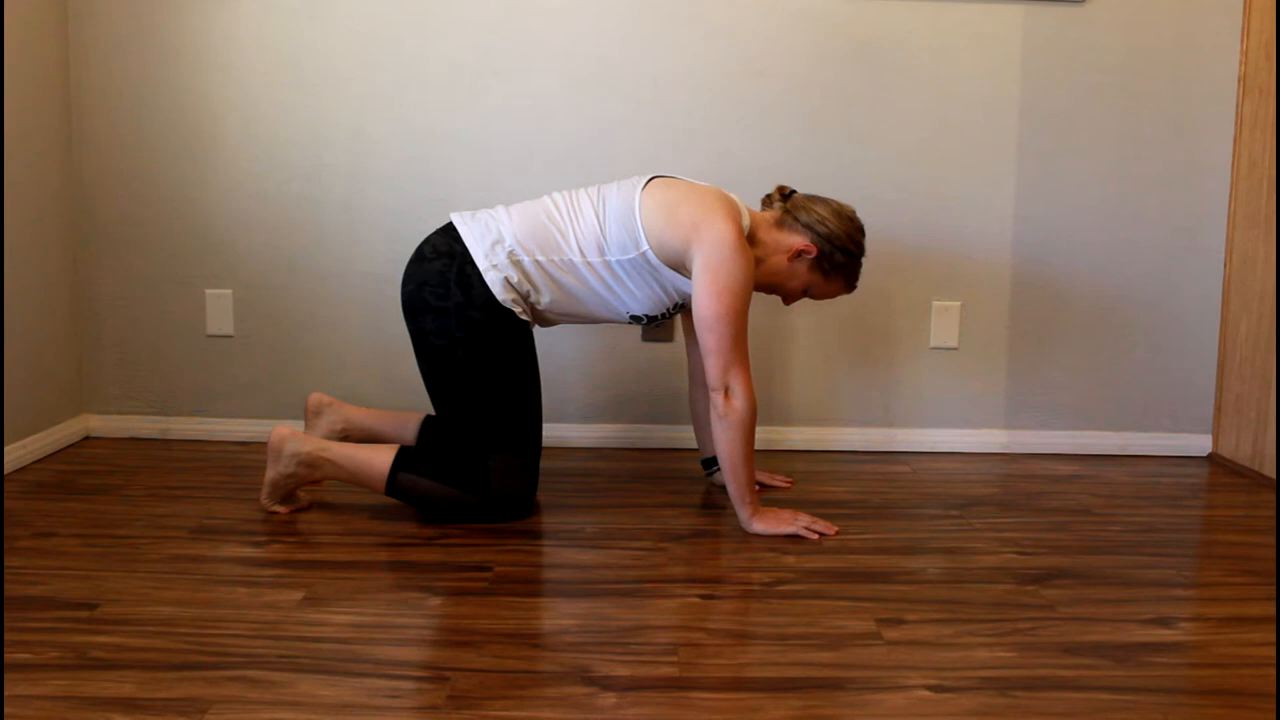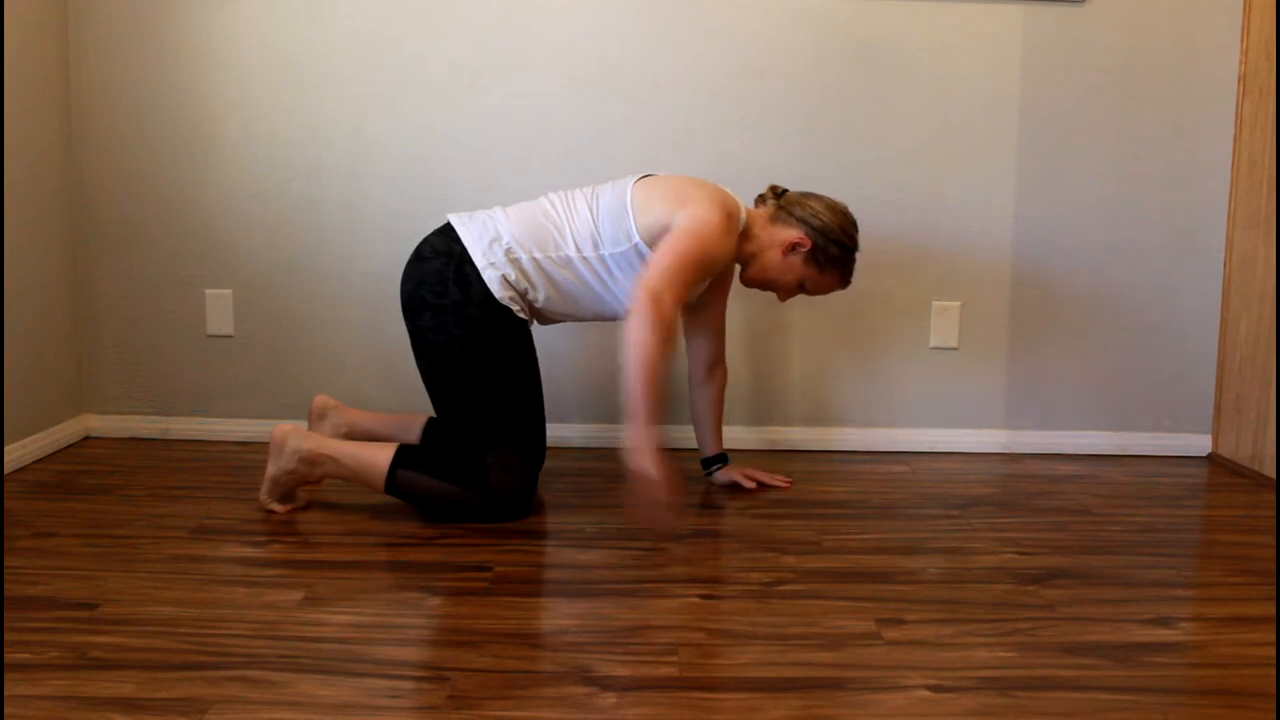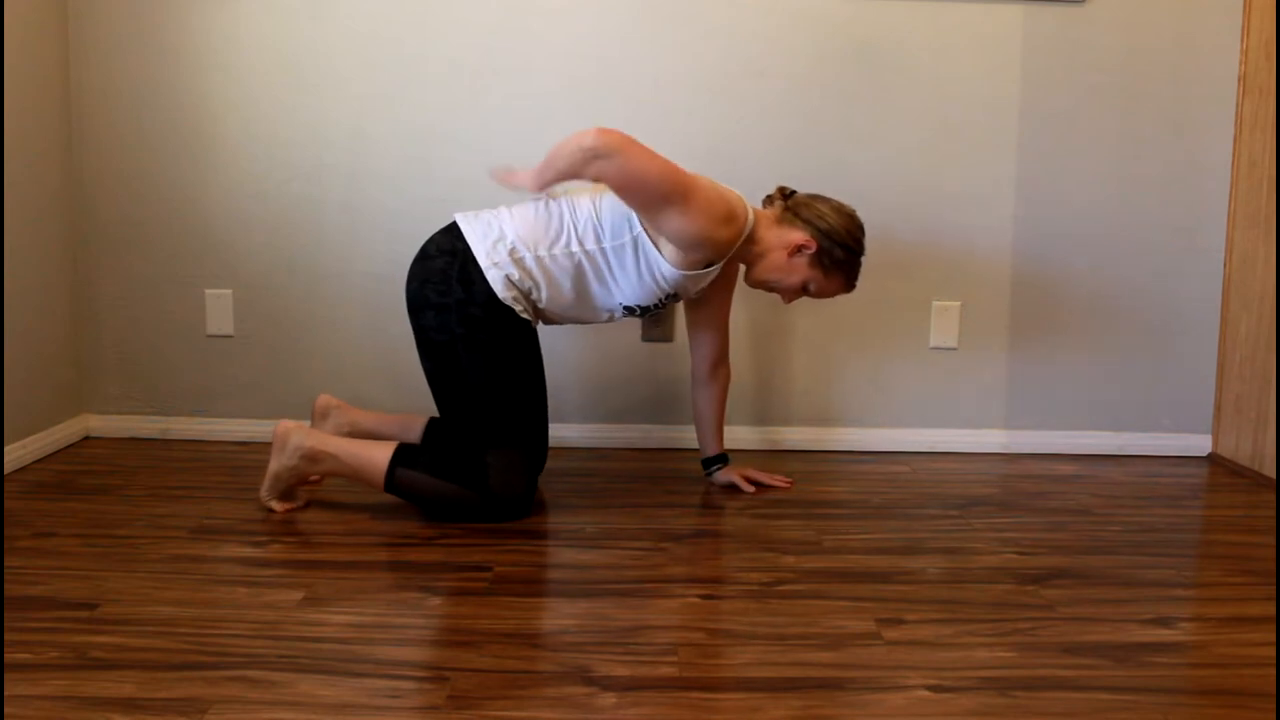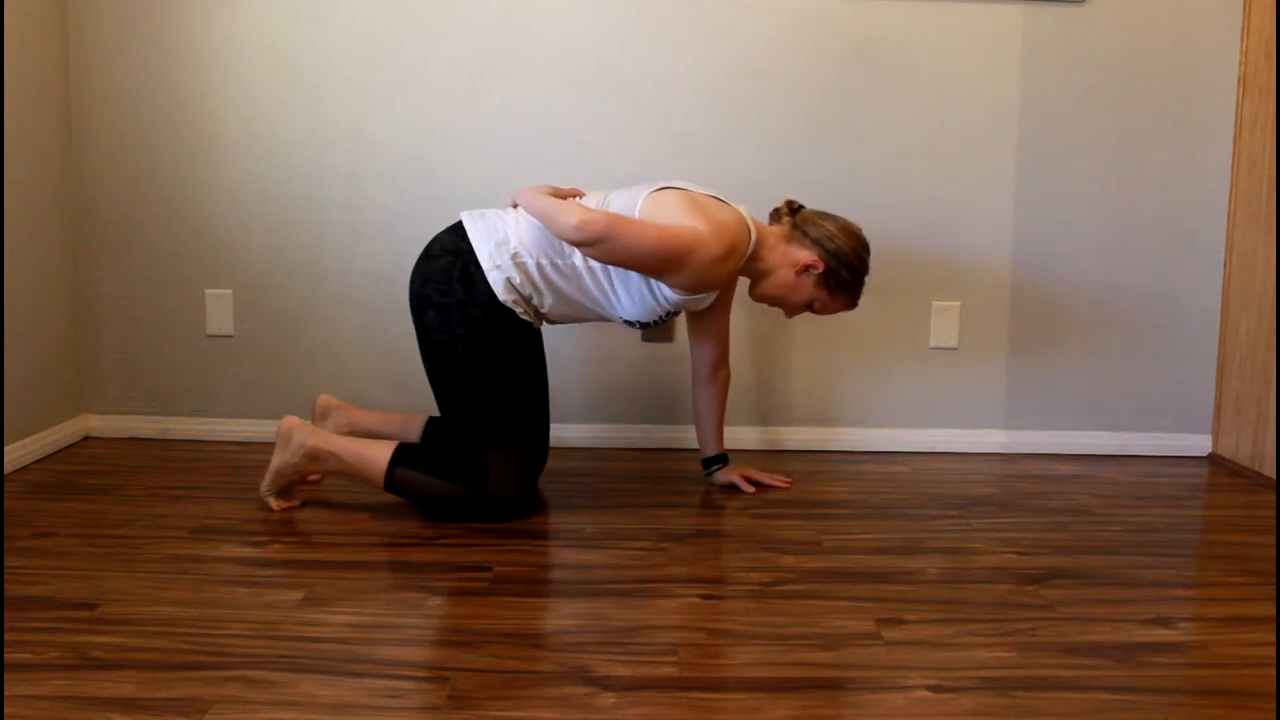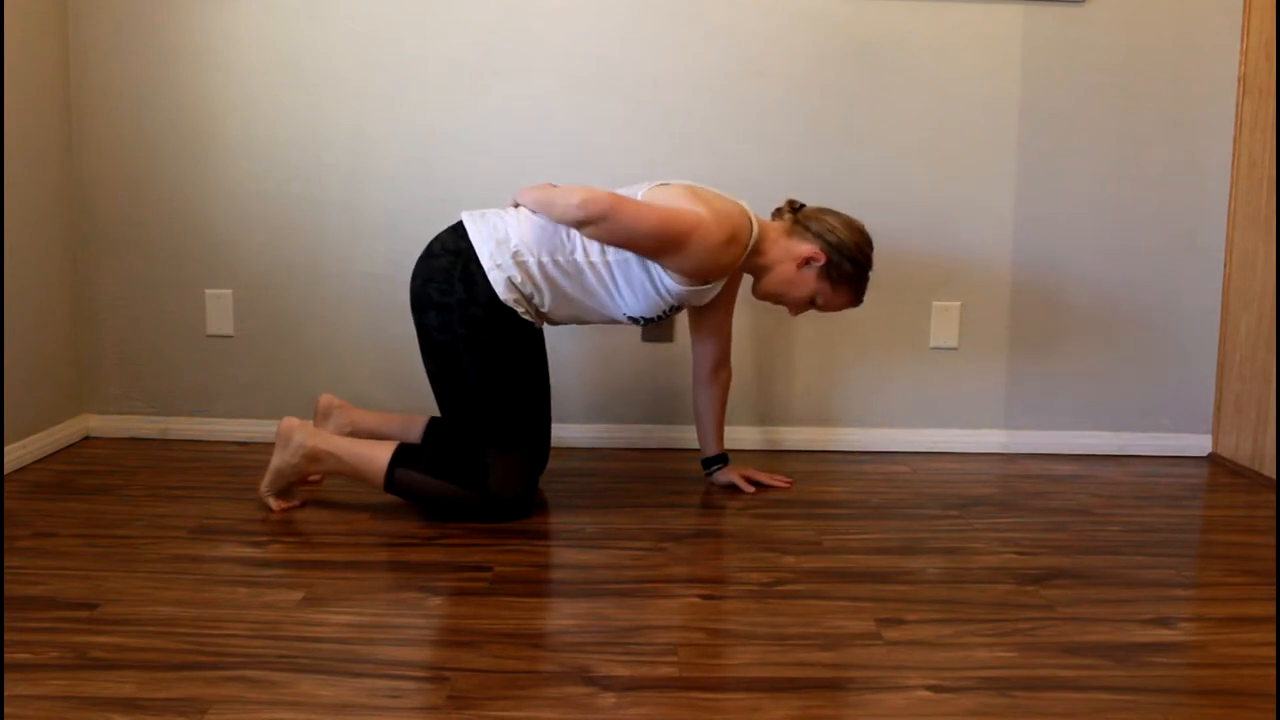
dt=0.5s
person 1, frame 1
left shoulder: (716, 238)
right shoulder: (725, 241)
left elbow: (705, 369)
right elbow: (726, 387)
left wrist: (720, 464)
right wrist: (750, 511)
left hip: (481, 285)
right hip: (460, 286)
left knee: (506, 452)
right knee: (502, 491)
left ankle: (341, 421)
right ankle: (309, 454)
person 1, frame 2
left shoulder: (713, 245)
right shoulder: (712, 224)
left elbow: (706, 360)
right elbow: (647, 309)
left wrist: (717, 460)
right wrist: (642, 440)
left hip: (478, 283)
right hip: (459, 283)
left knee: (515, 452)
right knee: (504, 491)
left ankle: (345, 422)
right ankle: (310, 453)
person 1, frame 3
left shoulder: (722, 255)
right shoulder: (710, 224)
left elbow: (710, 360)
right elbow: (599, 143)
left wrist: (717, 460)
right wrist: (533, 183)
left hip: (491, 287)
right hip: (463, 281)
left knee: (518, 455)
right knee: (503, 491)
left ankle: (345, 421)
right ankle: (311, 448)
person 1, frame 4
left shoulder: (723, 259)
right shoulder: (713, 250)
left elbow: (710, 363)
right elbow: (589, 229)
left wrist: (716, 460)
right wrist: (532, 199)
left hip: (496, 286)
right hip: (467, 282)
left knee: (517, 456)
right knee: (503, 492)
left ankle: (345, 421)
right ankle: (315, 445)
person 1, frame 5
left shoulder: (726, 265)
right shoulder: (718, 239)
left elbow: (711, 363)
right elbow: (592, 207)
left wrist: (716, 461)
right wrist: (534, 198)
left hip: (500, 294)
right hip: (468, 281)
left knee: (520, 459)
right knee: (503, 492)
left ankle: (347, 421)
right ankle: (314, 449)
